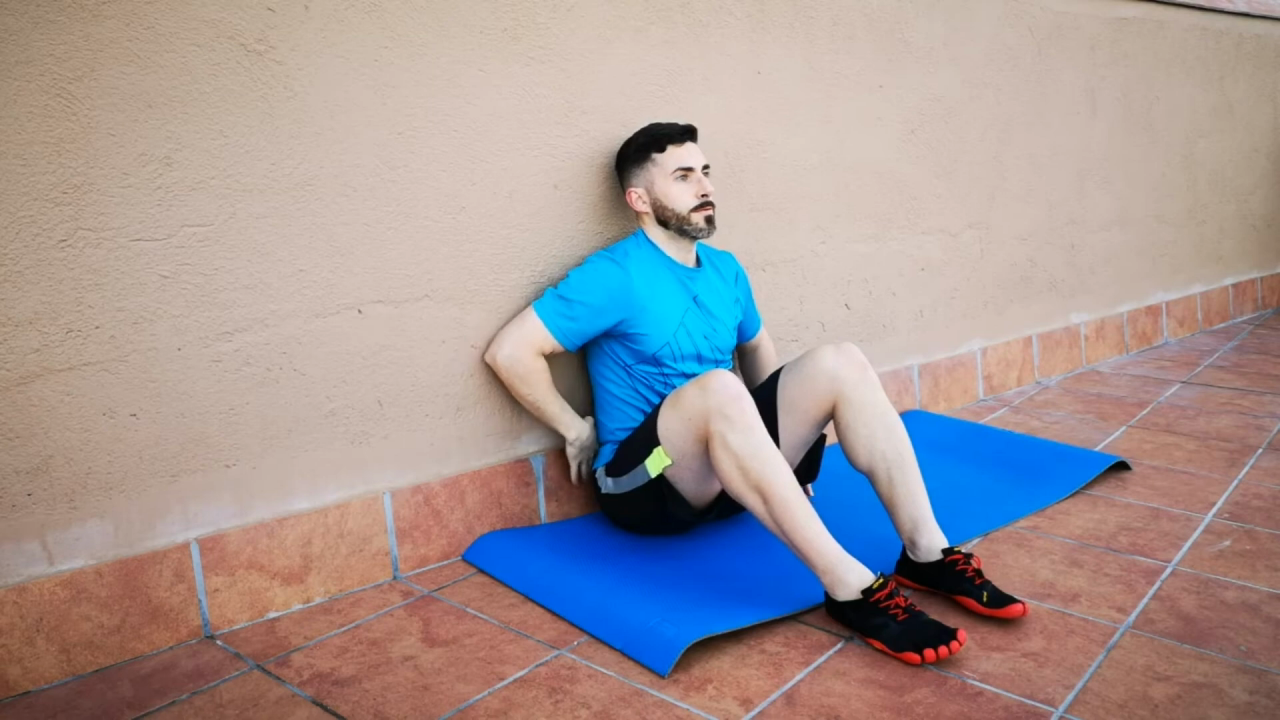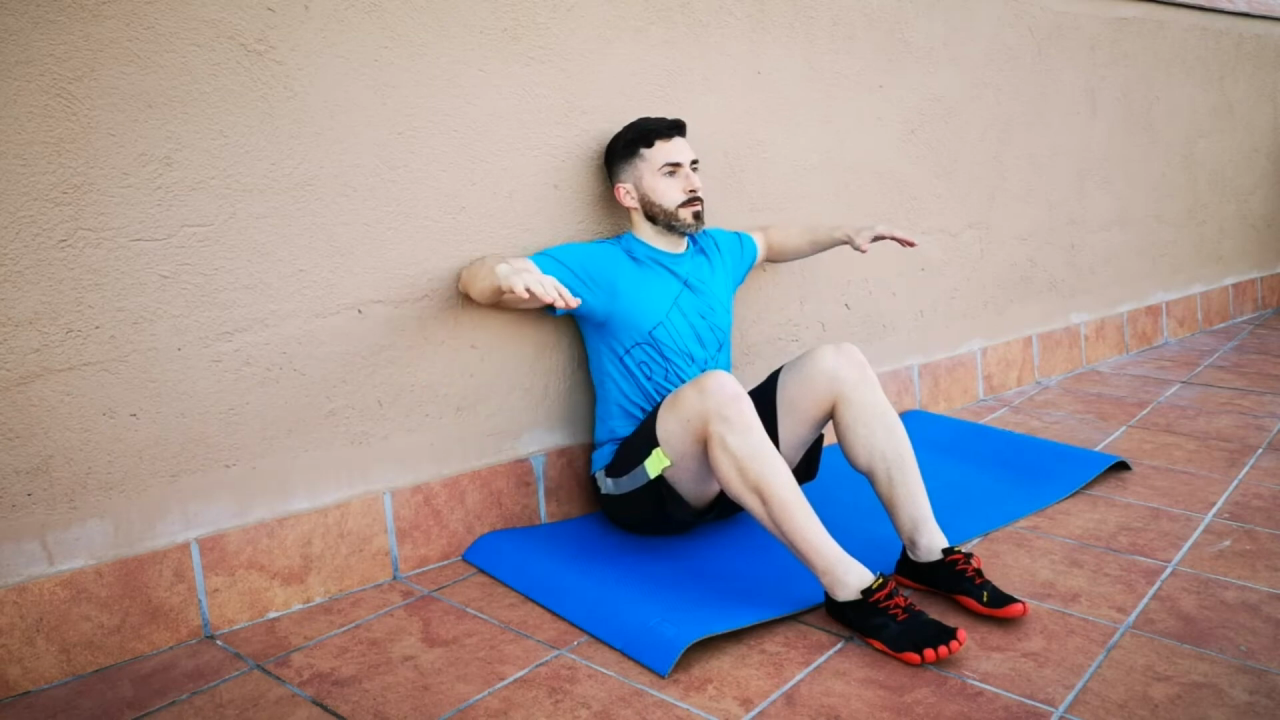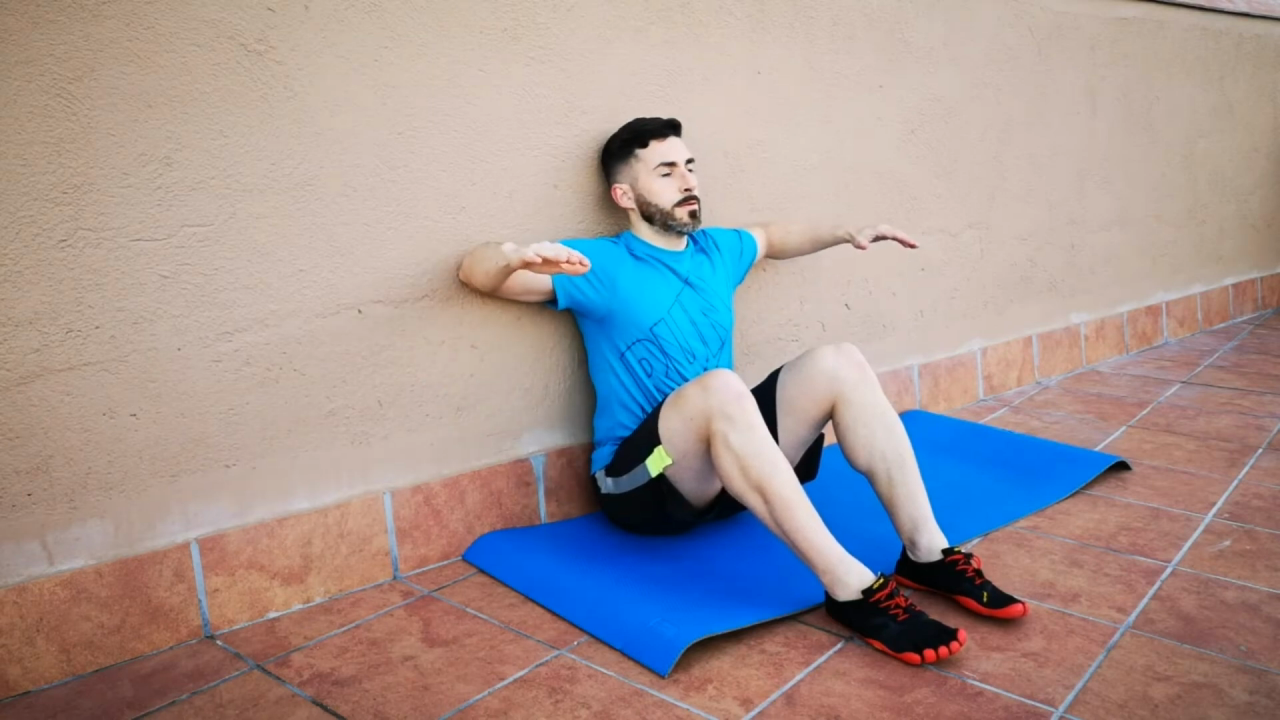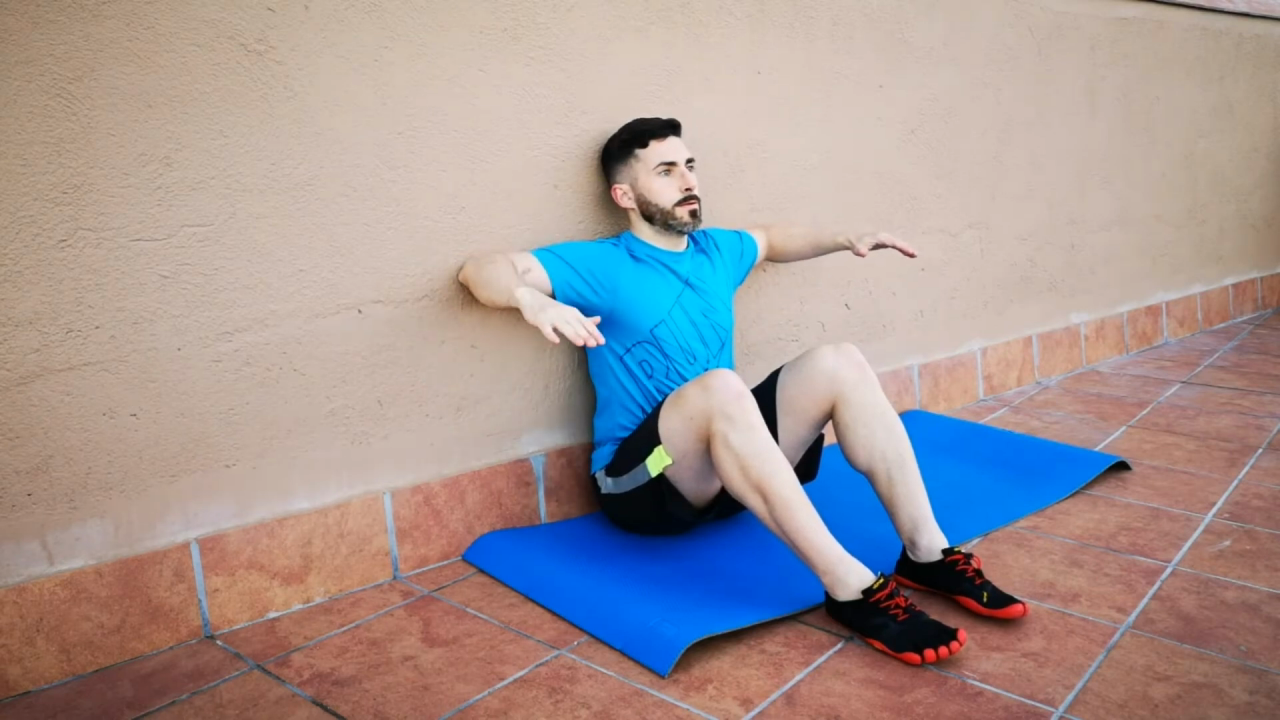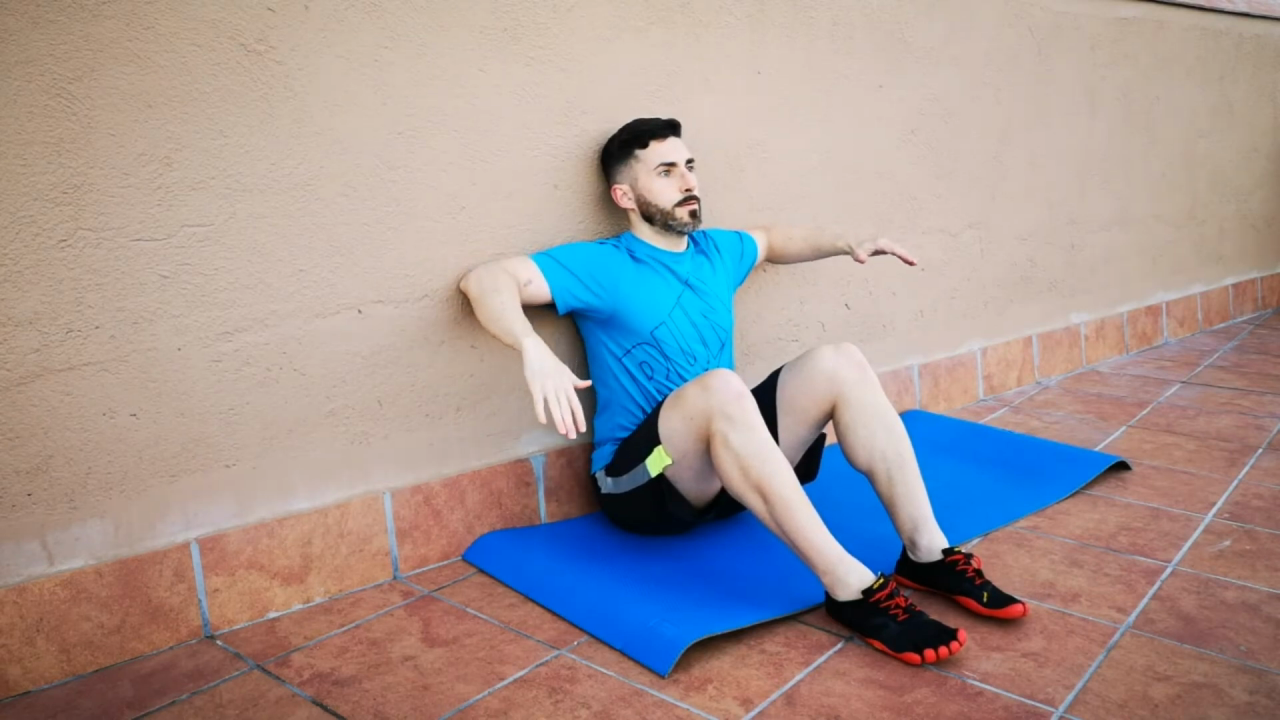
dt=1s
person 1, frame 1
left shoulder: (725, 269)
right shoulder: (614, 276)
left elbow: (756, 350)
right elbow: (508, 352)
left wrist: (789, 439)
right wrist: (576, 430)
left hip: (732, 465)
right hip: (641, 482)
left knee: (838, 362)
right knee: (717, 388)
left ankle: (926, 552)
right ankle: (851, 587)
person 1, frame 2
left shoulder: (716, 251)
right shoulder: (600, 266)
left elbow: (769, 242)
right elbow: (473, 279)
left wrist: (844, 235)
right wrist: (508, 274)
left hip: (728, 462)
right hip: (641, 482)
left knee: (839, 362)
right knee: (716, 389)
left ankle: (927, 553)
right ankle: (851, 588)
person 1, frame 3
left shoulder: (717, 250)
right shoulder: (602, 266)
left elbow: (771, 237)
right elbow: (473, 272)
left wrist: (844, 235)
right wrist: (514, 254)
left hip: (730, 465)
right hip: (642, 483)
left knee: (839, 363)
right knee: (720, 387)
left ankle: (926, 552)
right ankle: (851, 587)
person 1, frame 4
left shoulder: (717, 251)
right shoulder: (601, 266)
left elbow: (771, 239)
right elbow: (478, 270)
left wrist: (844, 240)
right wrist: (531, 298)
left hip: (731, 466)
right hip: (641, 482)
left knee: (839, 363)
right knee: (720, 387)
left ankle: (926, 553)
right ankle: (851, 587)
person 1, frame 5
left shoulder: (717, 251)
right shoulder: (601, 267)
left elbow: (772, 240)
right elbow: (484, 280)
left wrist: (845, 245)
right wrist: (535, 351)
left hip: (731, 464)
right hip: (641, 483)
left knee: (839, 362)
right knee: (720, 387)
left ankle: (926, 553)
right ankle: (851, 587)
